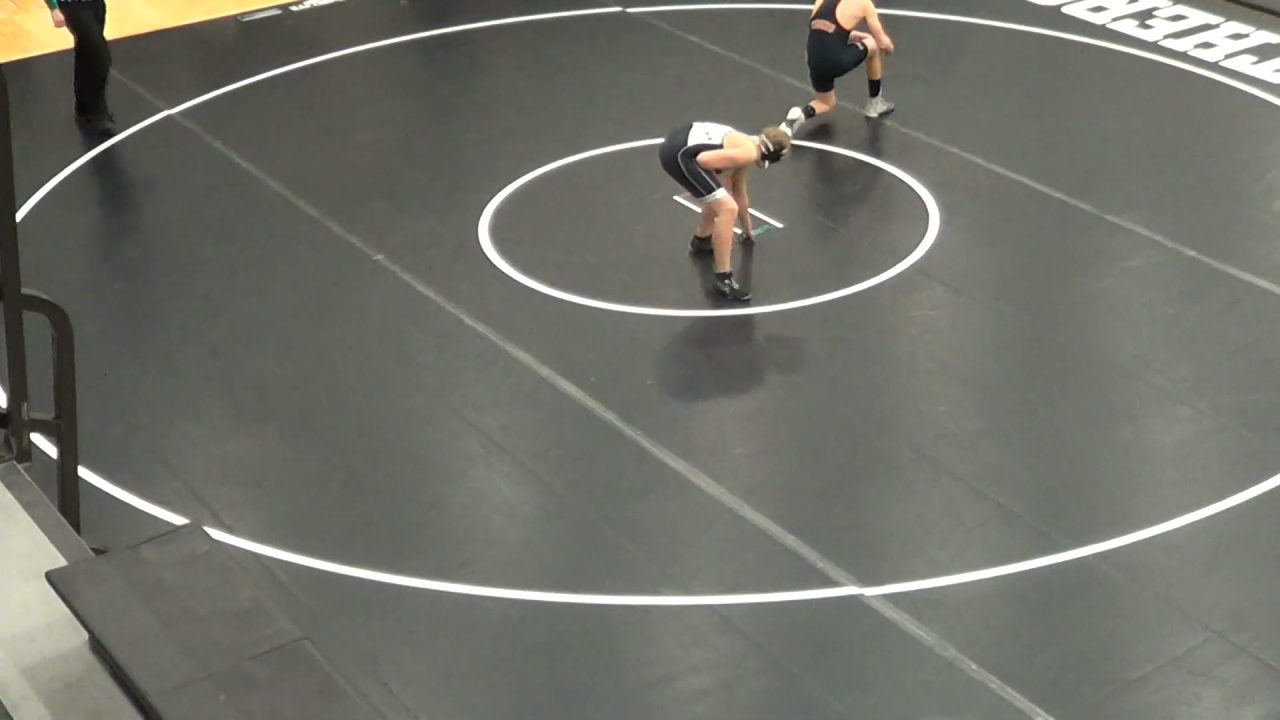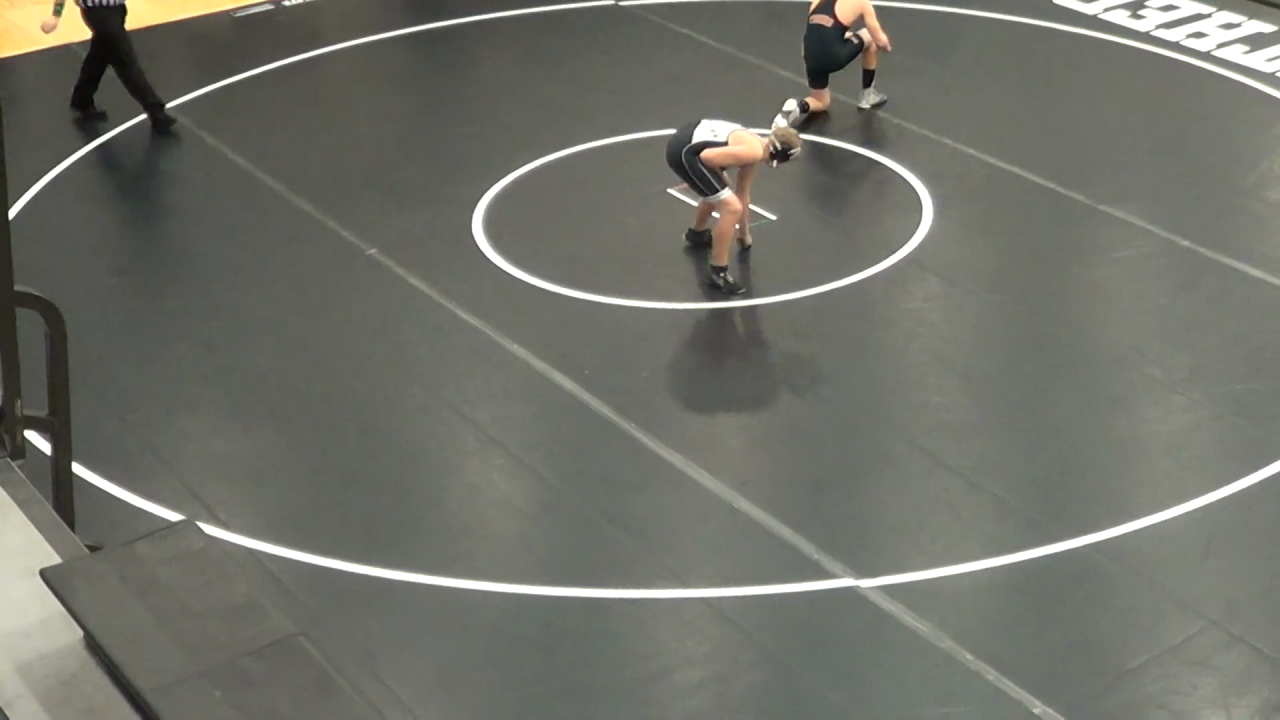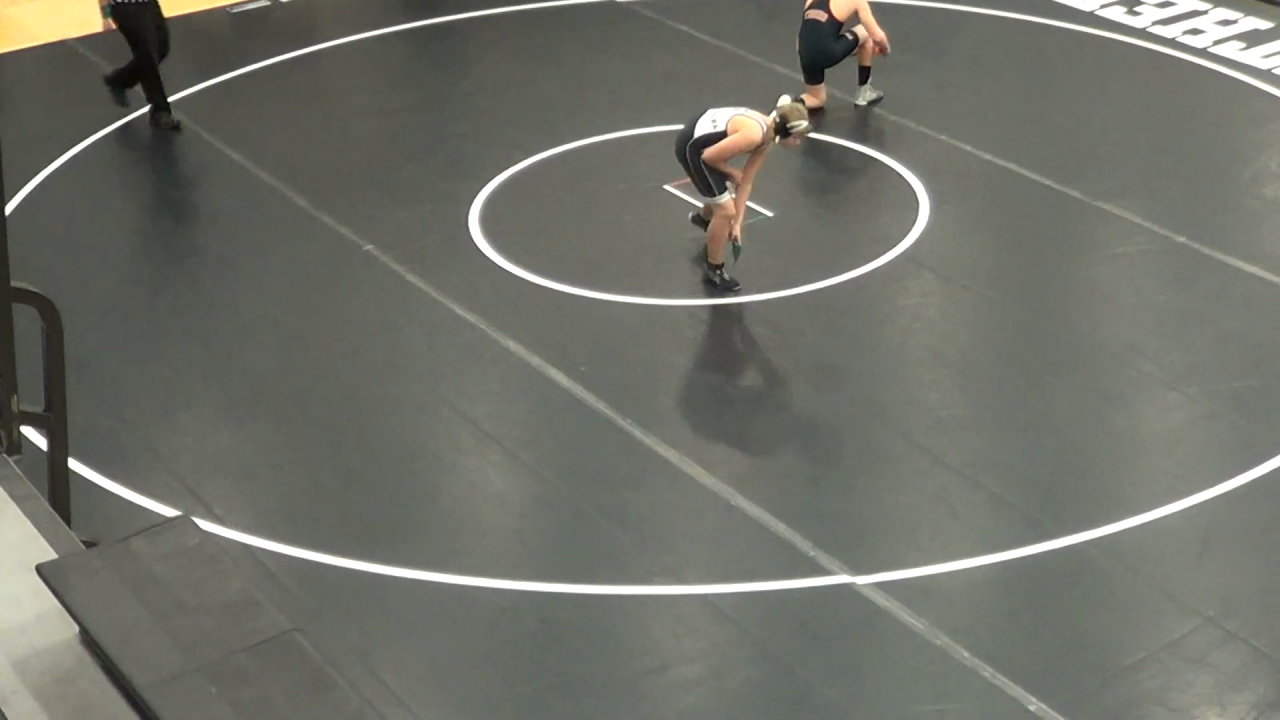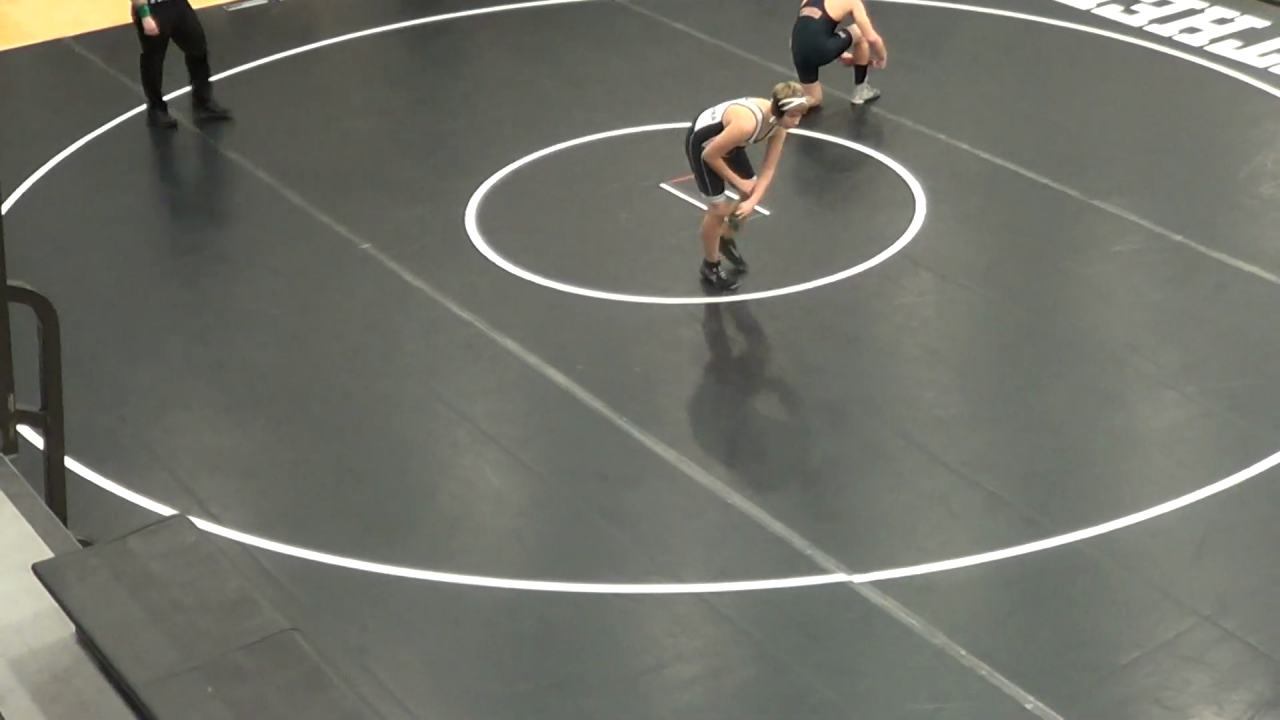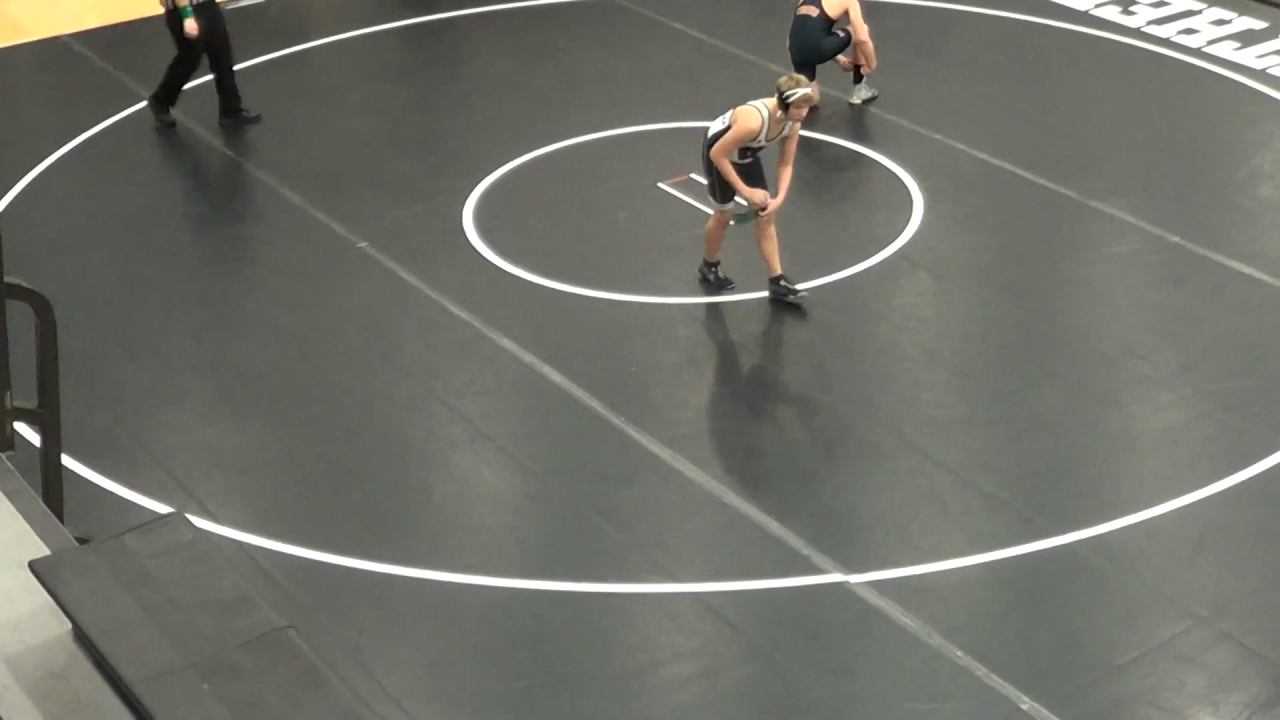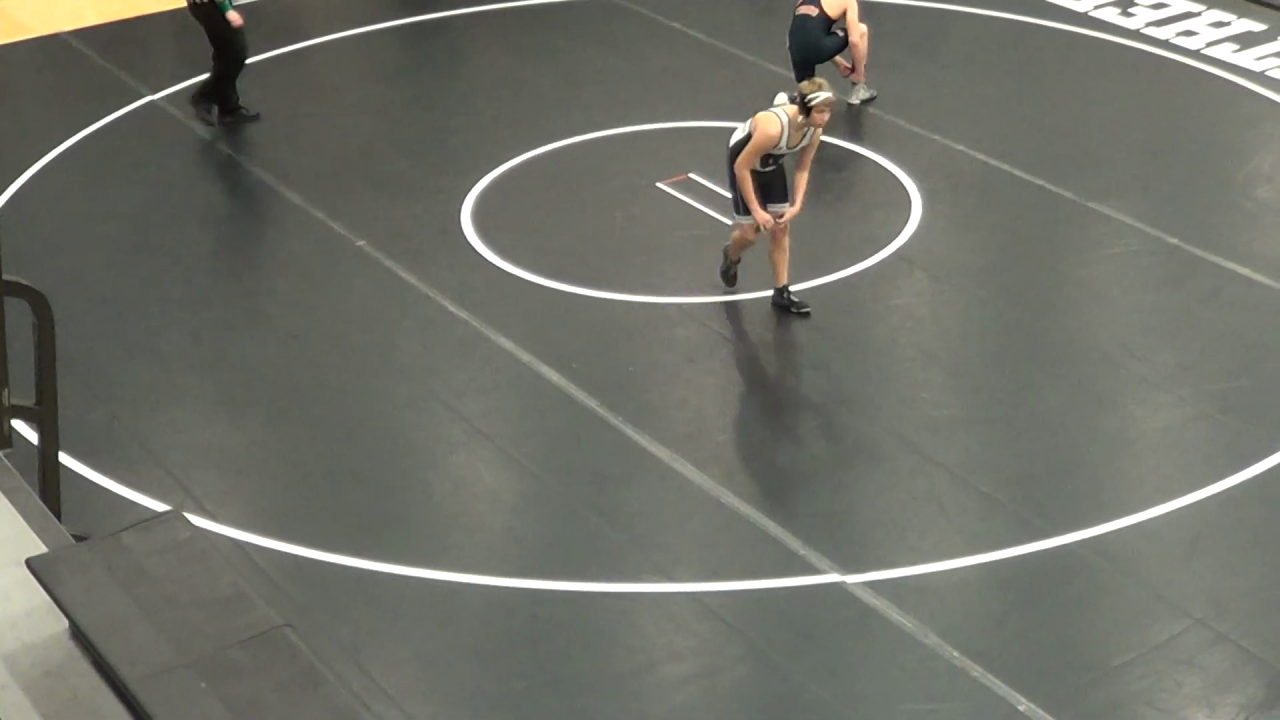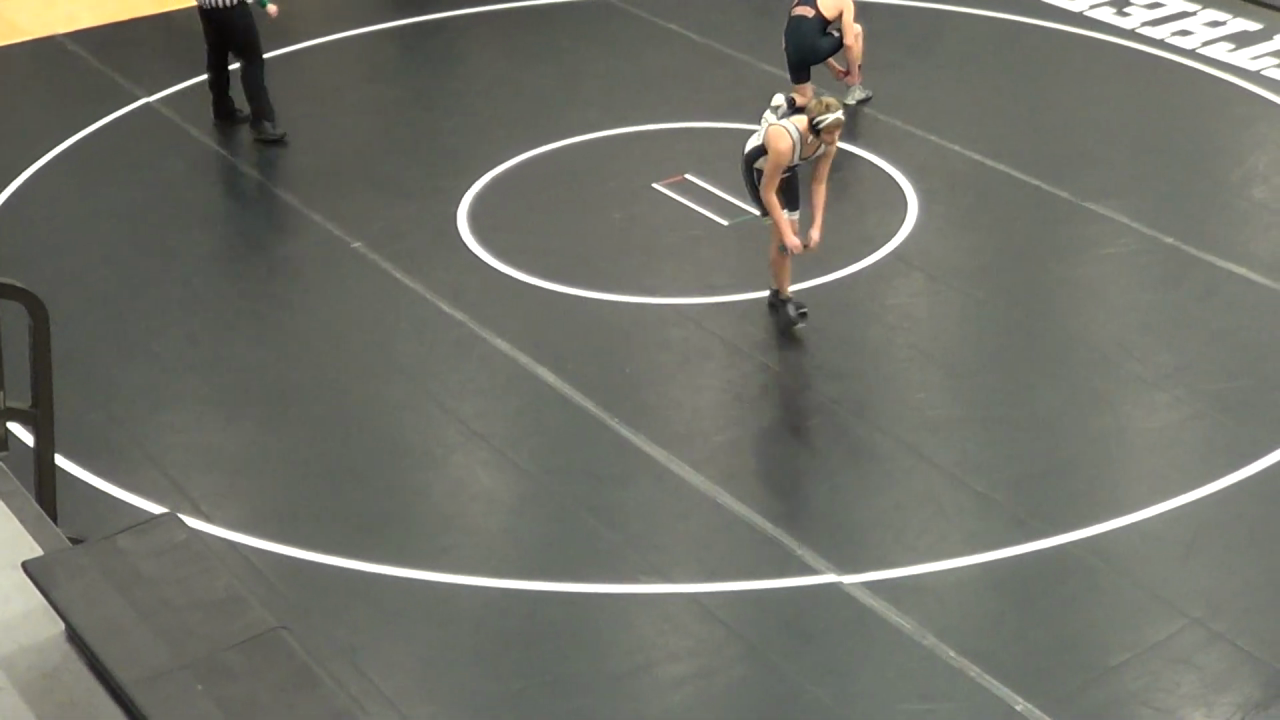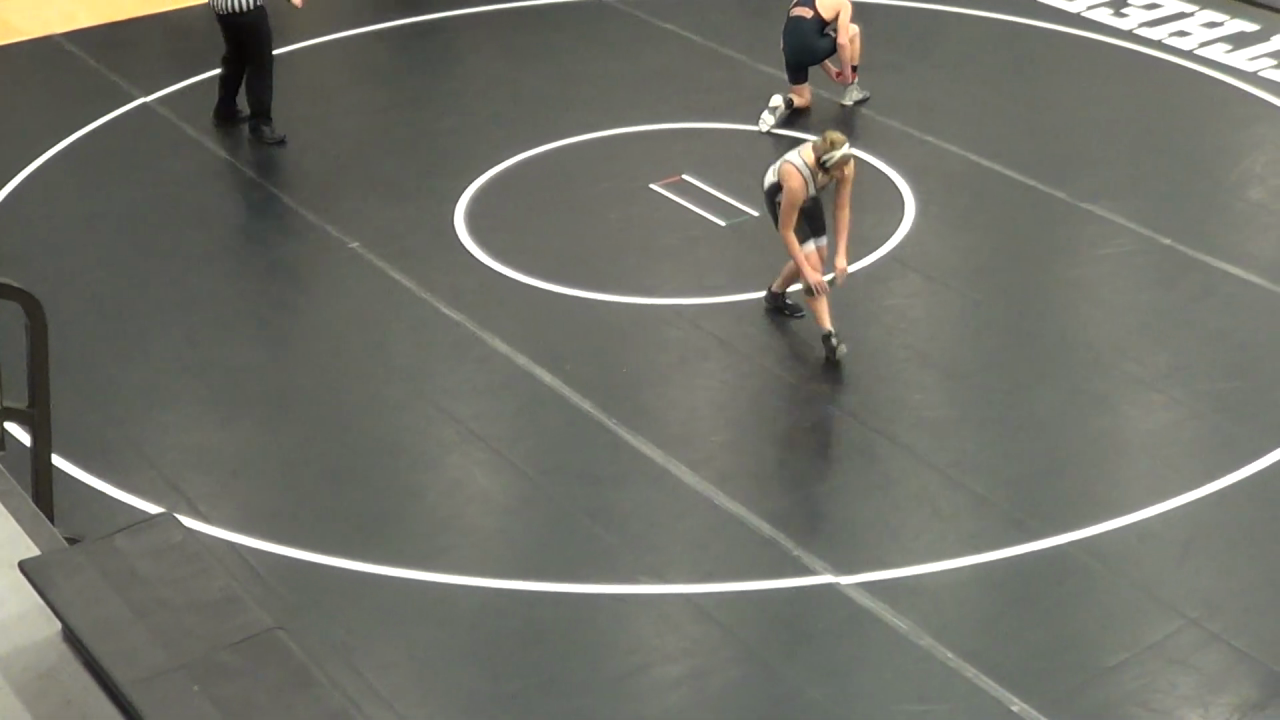
dt=0.2s
person 1, frame 1
left shoulder: (745, 147)
right shoulder: (748, 154)
left elbow: (740, 193)
right elbow: (703, 159)
left wrist: (747, 228)
right wrist: (716, 178)
right hip: (679, 154)
left knee: (720, 191)
right knee: (728, 209)
left ankle: (701, 240)
right ankle: (723, 277)
person 1, frame 2
left shoulder: (754, 147)
right shoulder: (754, 152)
left elbow: (742, 194)
right elbow: (706, 156)
left wrist: (744, 232)
right wrist: (719, 175)
right hip: (685, 152)
left knee: (719, 189)
right knee: (732, 208)
left ankle: (697, 233)
right ankle: (718, 272)
person 1, frame 3
left shoulder: (766, 135)
right shoulder: (753, 135)
left elbow: (746, 181)
right elbow: (709, 156)
left wrist: (737, 224)
right wrist: (732, 172)
left hip: (702, 133)
right hip: (693, 147)
left knee: (724, 185)
right knee: (726, 211)
left ankle: (703, 218)
right ankle: (714, 268)
person 1, frame 4
left shoulder: (777, 124)
right shoulder: (746, 124)
left elbow: (769, 168)
right elbow: (709, 155)
left wrist: (753, 201)
right wrist: (736, 181)
left hip: (723, 142)
right hip: (702, 144)
left knee: (750, 195)
right knee: (720, 210)
left ankle: (727, 240)
right ankle: (711, 266)
person 1, frame 5
left shoulder: (792, 122)
right shoulder: (753, 122)
left elbow: (786, 165)
right elbow: (717, 155)
left wrist: (780, 198)
right wrist: (743, 190)
left hip: (746, 155)
right hip: (719, 153)
left knee: (766, 217)
right knee: (723, 216)
left ankle: (777, 282)
right ankle: (709, 267)
person 1, frame 6
left shoulder: (815, 130)
right shoulder: (772, 128)
left elbow: (802, 170)
right elbow: (741, 167)
left wrist: (797, 205)
right wrist: (755, 210)
left hip: (771, 164)
right hip: (744, 164)
left knee: (781, 228)
right knee: (749, 233)
left ankle: (782, 292)
right ankle: (731, 257)
person 1, frame 7
left shoulder: (829, 142)
right shoulder: (784, 144)
left elbow: (819, 183)
right elbow: (768, 191)
left wrist: (817, 226)
right wrist: (785, 232)
left hip: (786, 169)
right hip: (759, 168)
left knee: (793, 234)
right knee: (785, 237)
left ankle: (778, 294)
right ankle: (782, 297)
person 1, frame 8
left shoulder: (844, 166)
right shoulder: (797, 180)
left elbow: (842, 209)
right elbow: (785, 230)
left wrist: (841, 254)
right wrist: (807, 270)
left hip: (808, 196)
right hip: (780, 198)
left knee: (819, 257)
right knee: (813, 266)
left ankle: (775, 294)
right ankle: (828, 336)
